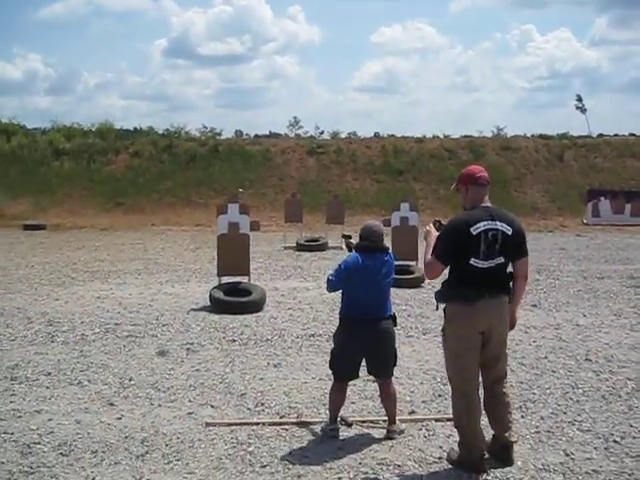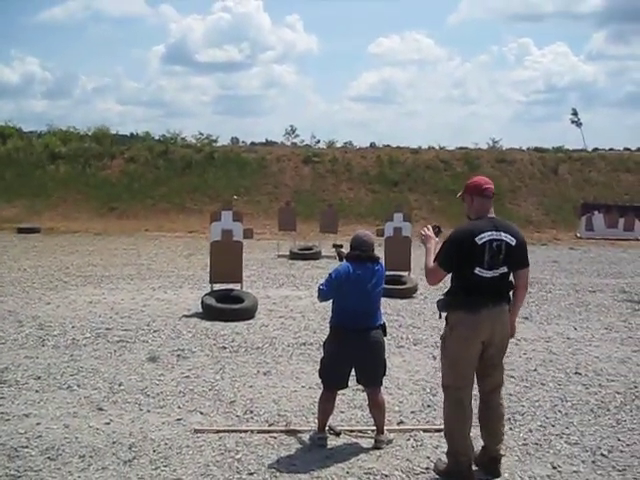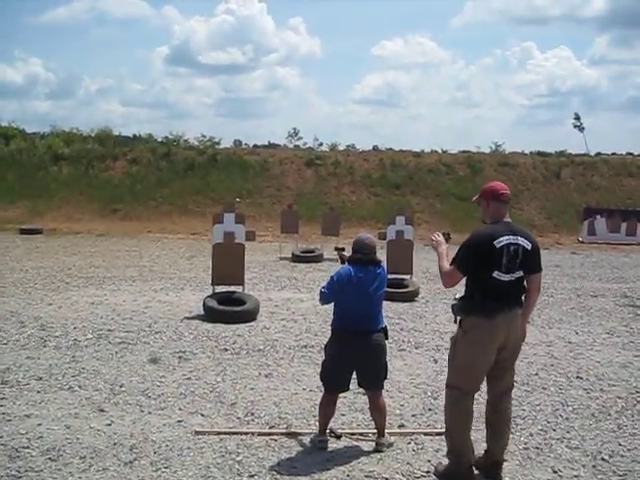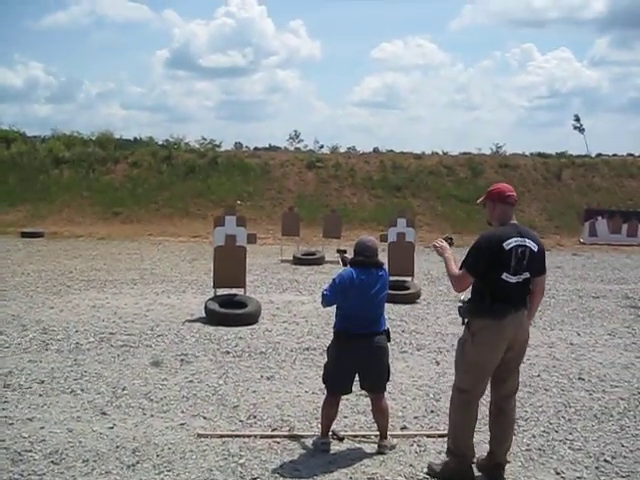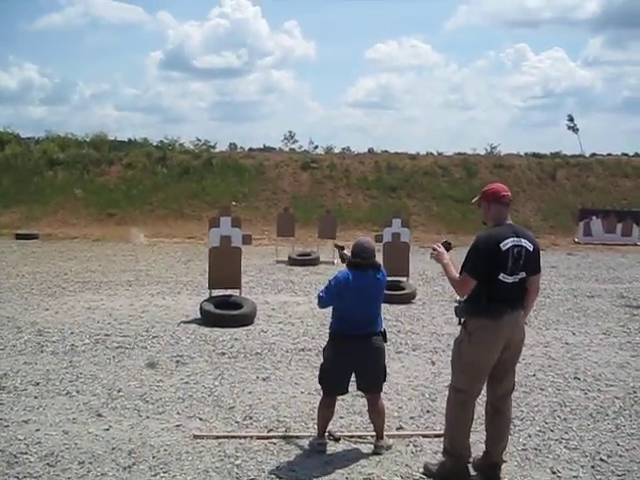
dt=0.4s
person 1, frame 1
left shoulder: (458, 225)
right shoulder: (511, 224)
left elbow: (431, 272)
right elbow: (521, 275)
left wrist: (431, 240)
right wrist: (512, 308)
left hip: (463, 310)
right hip: (497, 308)
left knee: (464, 384)
right knee: (497, 380)
left ankle: (472, 453)
right ankle: (503, 444)
person 1, frame 2
left shoulder: (463, 234)
right shoulder: (514, 234)
left elbow: (432, 277)
right elbow: (522, 284)
left wrist: (430, 244)
right wrist: (511, 317)
left hip: (465, 318)
right hip: (498, 317)
left knee: (457, 392)
right knee: (492, 390)
person 1, frame 3
left shoulder: (481, 238)
right shoulder: (528, 240)
left elbow: (448, 280)
right elbow: (534, 288)
left wrist: (441, 249)
right wrist: (522, 321)
left hip: (480, 323)
right hip: (512, 323)
left knee: (459, 392)
right knee: (501, 394)
person 1, frame 4
left shoulder: (489, 240)
right shoulder: (534, 241)
left elbow: (459, 284)
right elbow: (538, 290)
left wrist: (447, 255)
left hip: (487, 325)
right hip: (517, 325)
left knee: (466, 394)
right knee: (505, 396)
person 1, frame 5
left shoulder: (487, 240)
right shoulder: (529, 241)
left elbow: (463, 288)
right elbow: (533, 288)
left wrist: (444, 260)
left hip: (483, 325)
right hip: (513, 325)
left knee: (463, 395)
right knee: (501, 396)
person 2, frame 1
left shoulder: (352, 261)
right shoulder: (388, 259)
left elbow: (331, 286)
right wrist: (356, 250)
left hip: (351, 328)
right hip: (381, 327)
left knee: (341, 380)
right knee: (385, 380)
left ankle: (332, 424)
right ankle: (392, 425)
person 2, frame 2
left shoulder: (343, 271)
right shoulder: (379, 269)
left elbow: (322, 295)
right wrist: (346, 259)
left hip: (341, 337)
right hip: (371, 337)
left knee: (330, 389)
right knee: (374, 389)
left ankle: (320, 433)
right ankle: (380, 435)
person 2, frame 3
left shoulder: (345, 274)
right shoulder: (381, 272)
left elbow: (324, 298)
right wrist: (348, 262)
left hip: (343, 340)
right hip: (373, 340)
left knee: (331, 391)
right knee: (375, 392)
left ankle: (321, 436)
right ankle: (381, 438)
person 2, frame 4
left shoulder: (346, 276)
right shoulder: (383, 275)
left elbow: (326, 301)
right wrist: (349, 263)
left hip: (345, 342)
right hip: (375, 342)
left knee: (334, 394)
right knee: (378, 395)
left ankle: (324, 438)
right ankle: (384, 440)
person 2, frame 5
left shoulder: (343, 278)
right shoulder: (380, 276)
left elbow: (322, 302)
right wrist: (350, 262)
left hip: (341, 343)
right hip: (371, 343)
left knee: (330, 395)
right knee: (374, 395)
left ankle: (320, 439)
right ankle: (380, 440)
